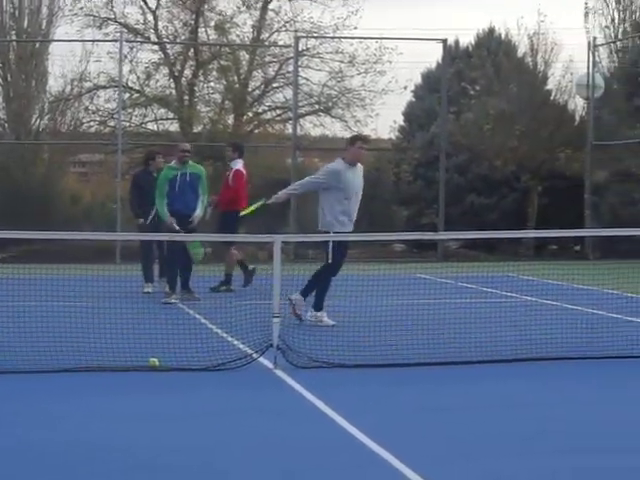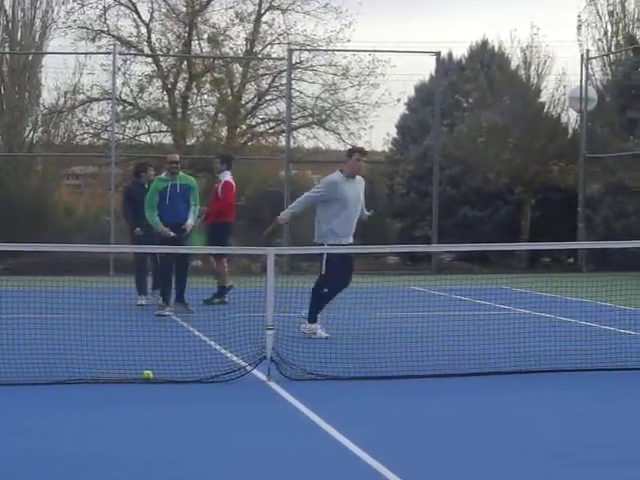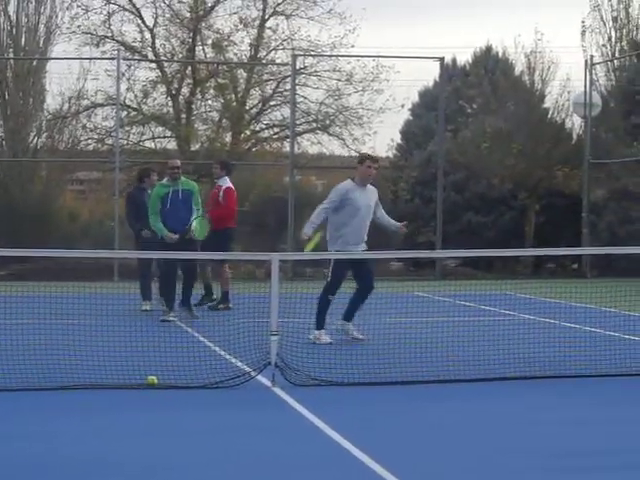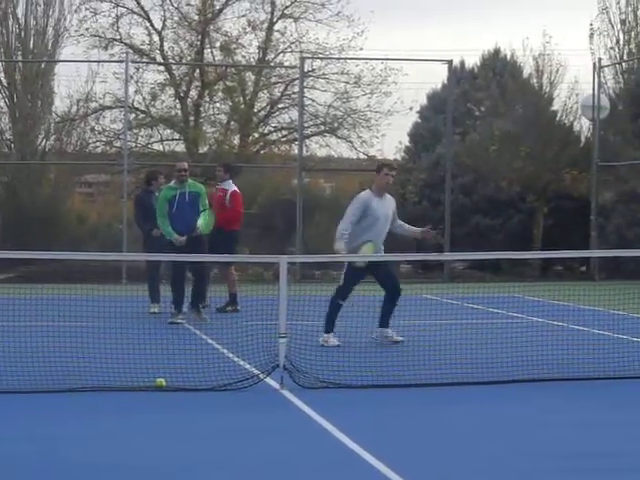
dt=0.1s
person 1, frame 1
left shoulder: (359, 169)
right shoulder: (335, 170)
right elbow: (307, 183)
right wrist: (284, 193)
left hip: (345, 227)
right hip: (333, 228)
left knee: (329, 268)
right knee: (331, 269)
left ankle: (299, 297)
right ankle: (316, 312)
person 1, frame 2
left shoulder: (360, 182)
right shoulder: (333, 182)
right elbow: (308, 197)
left wrist: (365, 214)
right wrist: (288, 212)
left hip: (345, 240)
right hip: (330, 240)
left knee: (343, 281)
right knee: (326, 281)
left ankle: (313, 314)
right ankle: (311, 323)
person 1, frame 3
left shoulder: (372, 192)
right shoulder: (343, 189)
left elbow: (378, 215)
right elbow: (322, 210)
left wrist: (396, 226)
right wrist: (309, 229)
left hip: (359, 249)
right hip: (340, 248)
left knee: (367, 286)
right knee: (332, 288)
left ankle: (347, 322)
right ankle: (318, 330)
person 1, frame 4
left shoulder: (390, 201)
right shoulder: (363, 199)
left elbow: (395, 225)
right elbow: (347, 222)
left wrist: (418, 232)
right wrist: (340, 243)
left hip: (377, 255)
right hip: (356, 255)
left knee: (394, 290)
right knee: (343, 292)
left ankle: (383, 330)
right ankle: (327, 333)
person 2, frame 1
left shoulder: (199, 171)
right shoulder: (167, 172)
left elbow: (203, 195)
right elbow: (160, 197)
left wrist: (198, 213)
right wrist: (166, 217)
left hip: (192, 218)
right hip: (173, 219)
left knee: (188, 255)
right knee: (173, 254)
left ankle: (186, 288)
right ankle: (172, 291)
person 2, frame 2
left shoulder: (190, 181)
right shoulder: (157, 183)
left elbow: (194, 205)
right elbow: (150, 208)
left wrist: (190, 222)
right wrist: (159, 227)
left hip: (184, 229)
right hip: (166, 230)
left knee: (183, 266)
right knee: (166, 266)
left ankle: (180, 300)
right ankle: (165, 303)
person 2, frame 3
left shoulder: (191, 186)
right shoulder: (159, 189)
left elbow: (198, 209)
right elbow: (153, 215)
right wrist: (165, 233)
left hip: (188, 235)
right hip: (168, 236)
left knee: (191, 271)
right knee: (169, 272)
left ankle: (186, 303)
right ankle: (169, 309)
person 2, frame 4
left shoulder: (198, 189)
right shoulder: (166, 192)
left elbow: (205, 210)
right elbow: (162, 218)
left wrist: (200, 224)
right wrist: (173, 236)
left hip: (196, 236)
right hip: (177, 239)
left knee: (201, 273)
right knee: (178, 275)
left ankle: (196, 305)
right ankle: (178, 311)
person 3, frame 1
left shoulder: (237, 170)
right shoulder: (234, 169)
left elbow: (236, 193)
left wrist: (219, 199)
right wrist: (218, 201)
left hip: (232, 212)
right hip: (228, 211)
left knee: (227, 246)
right knee: (228, 245)
left ankle: (227, 282)
right ankle: (247, 269)
person 3, frame 2
left shoulder: (227, 182)
right shoulder: (222, 181)
left elbow: (227, 204)
left wrist: (209, 210)
right wrist: (207, 215)
left hip: (222, 223)
right hip: (217, 223)
left knee: (219, 258)
left ankle: (221, 294)
right ankle: (223, 284)
person 3, frame 3
left shoulder: (228, 188)
right shoulder: (218, 187)
left elbow: (230, 210)
left wrist: (211, 215)
left hip: (224, 230)
right hip: (214, 229)
left knee: (221, 264)
left ankle: (225, 300)
right ankle: (209, 294)
person 3, frame 4
left shoulder: (233, 192)
right shoulder: (216, 190)
left elbow: (237, 214)
left wrist: (218, 218)
left hip: (228, 233)
right hip: (216, 232)
left knee: (227, 266)
left ankle: (233, 302)
person 4, frame 1
right shoulder: (138, 177)
right elbow: (133, 199)
right wrist: (138, 216)
right hip: (146, 220)
left knee: (165, 250)
right knee: (146, 251)
left ankle: (164, 279)
right ankle: (148, 282)
person 4, frame 2
right shoulder: (130, 189)
right elbow: (126, 211)
right wrist: (133, 227)
left hip: (155, 230)
right hip: (140, 231)
left knee: (159, 261)
right knee: (140, 263)
left ankle: (157, 291)
right ankle: (142, 295)
person 4, frame 3
right shoulder: (133, 194)
right elbow: (130, 217)
right wrist: (140, 230)
right hip: (144, 237)
right knee: (144, 268)
right ankle: (146, 300)
person 4, frame 4
right shoulder: (141, 197)
right elbow: (139, 219)
right wrist: (150, 230)
right hip: (152, 239)
right knee: (153, 271)
right ankle: (154, 303)
